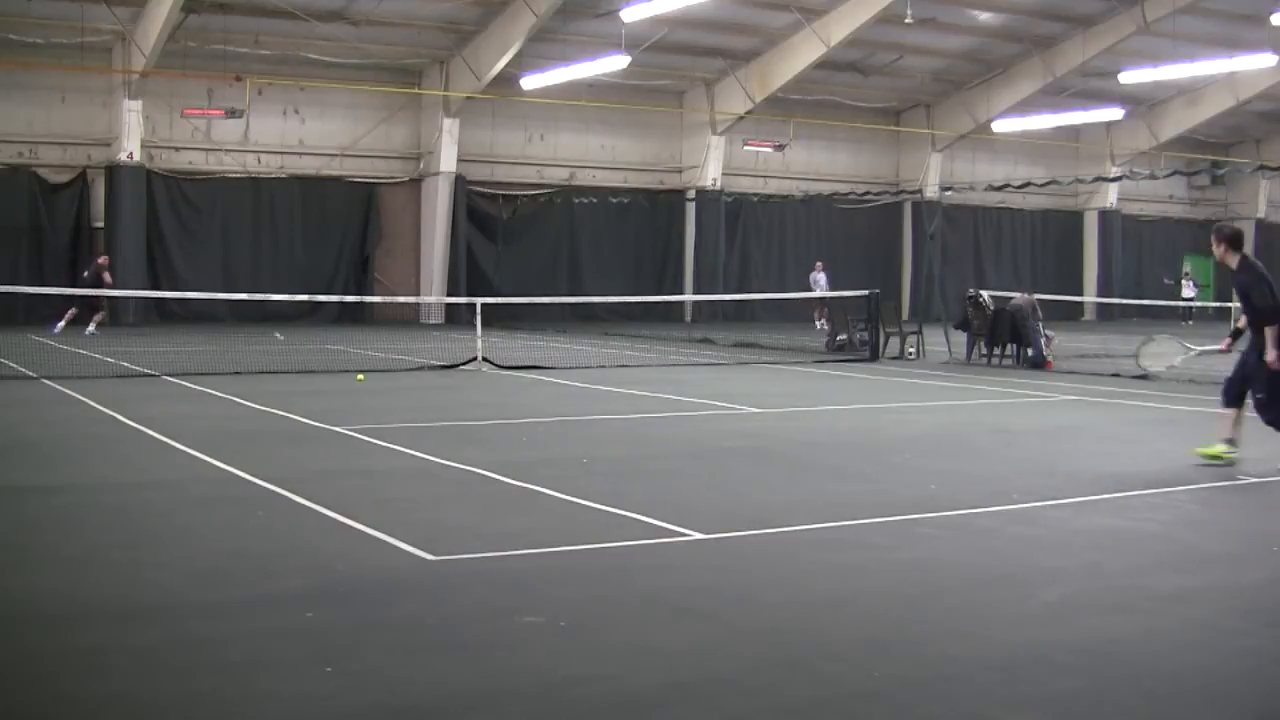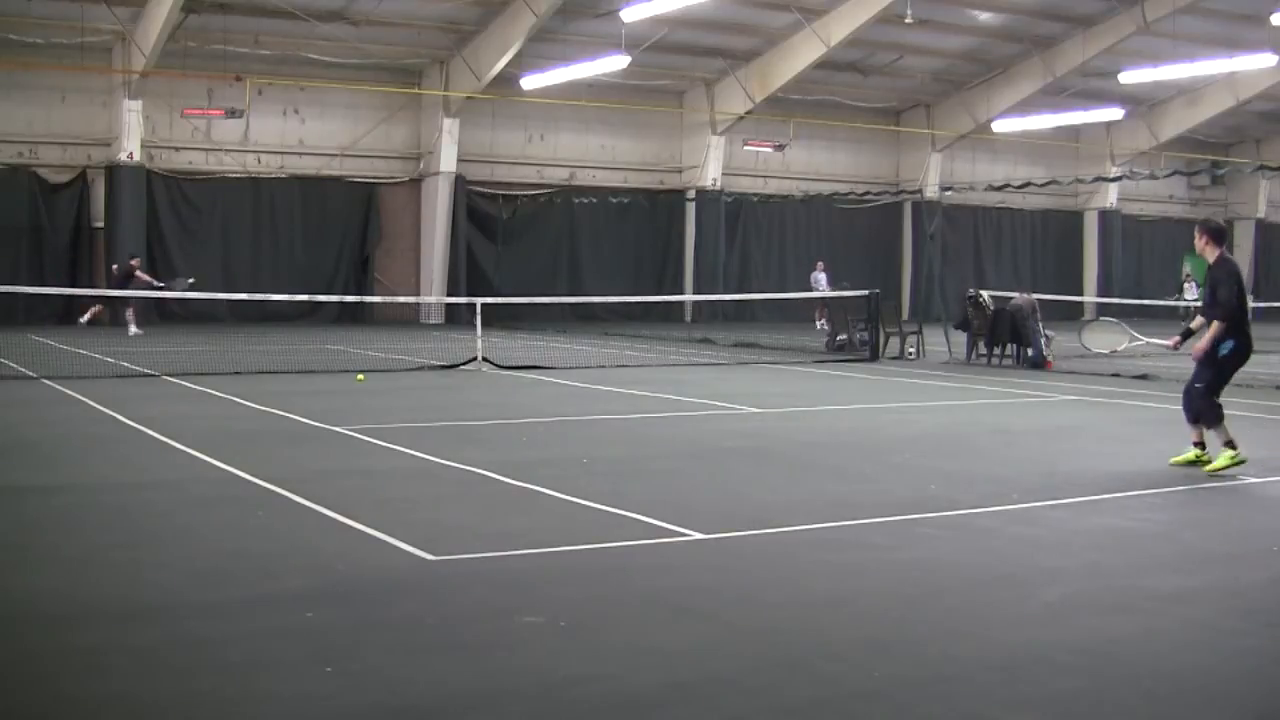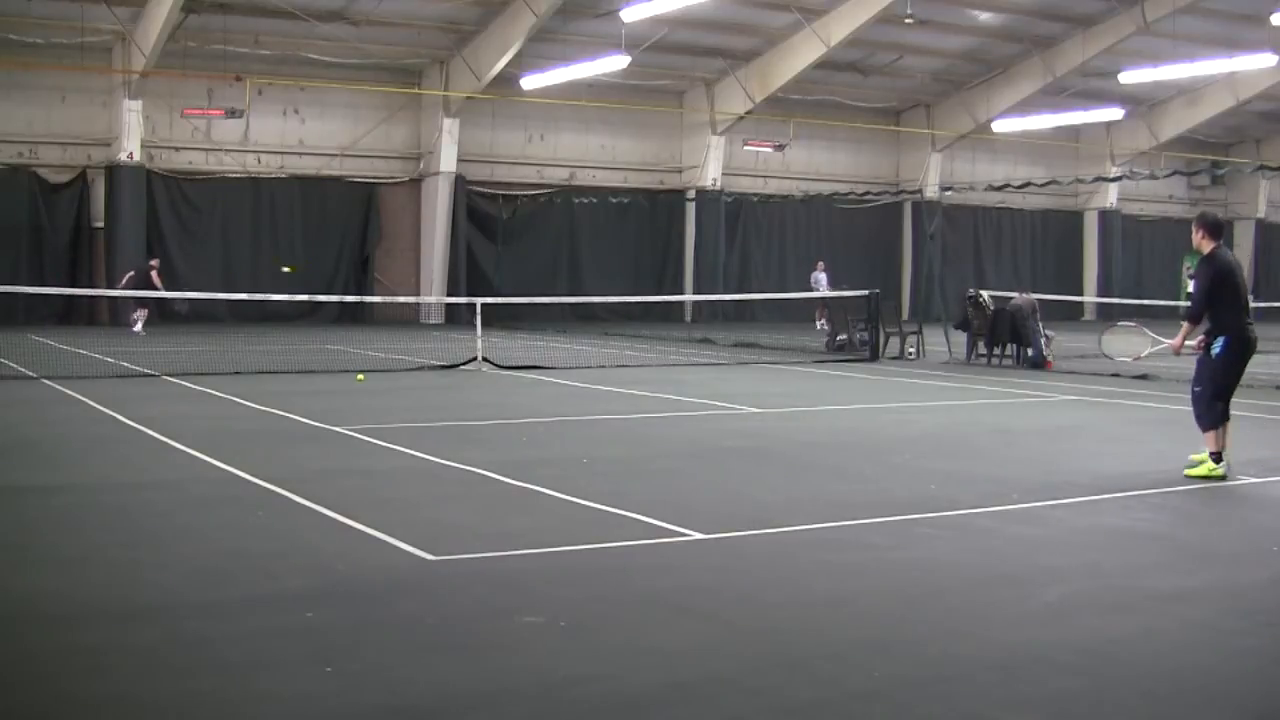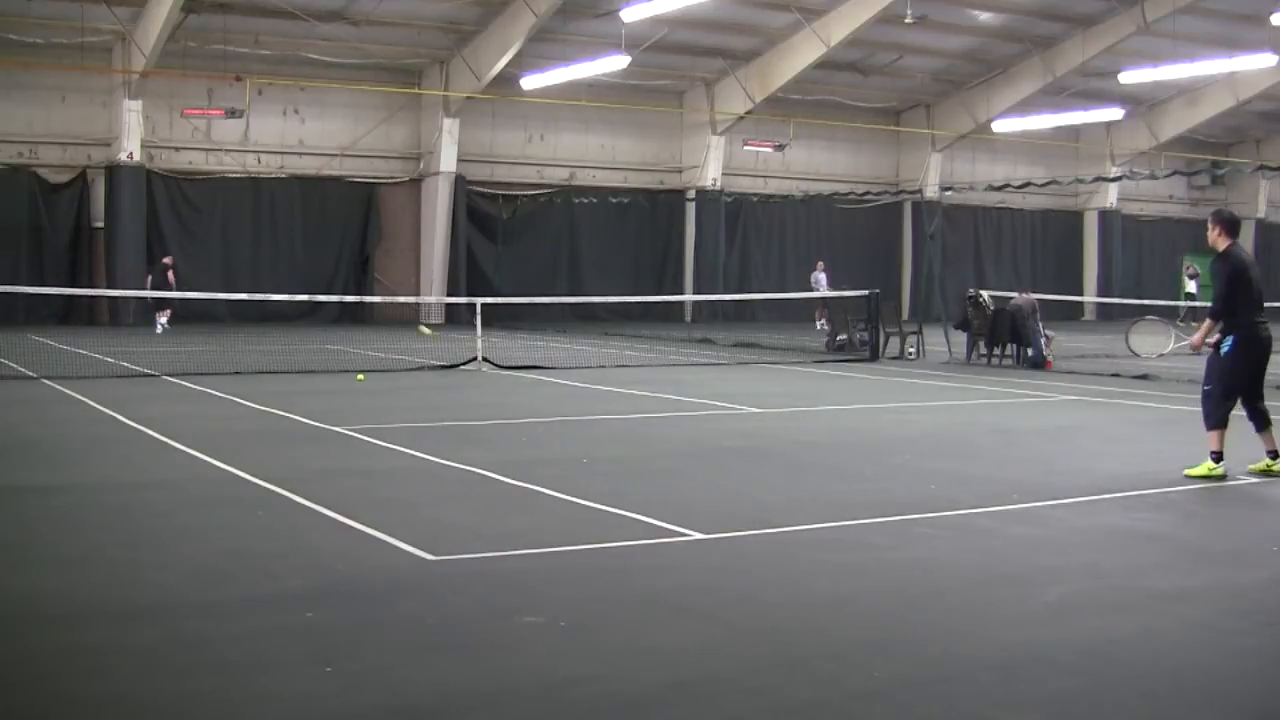
dt=0.3s
person 1, frame 1
left shoulder: (1250, 272)
right shoulder: (1241, 271)
right wrist: (1234, 335)
right hip: (1258, 341)
right knee: (1233, 388)
right ankle: (1228, 446)
person 1, frame 2
left shoulder: (1225, 267)
right shoulder: (1216, 268)
left elbow: (1227, 310)
right elbow: (1208, 311)
left wrist: (1206, 340)
right wrist: (1184, 335)
left hip: (1232, 343)
right hip: (1224, 342)
left knee: (1200, 394)
right knee: (1193, 394)
left ankle: (1231, 449)
right ankle: (1199, 450)
person 1, frame 3
left shoulder: (1209, 262)
right shoulder: (1226, 259)
left elbow: (1198, 307)
left wrist: (1181, 337)
right wrist: (1207, 336)
left hip: (1229, 338)
right hip: (1241, 336)
left knee: (1204, 396)
right knee: (1216, 396)
left ankle: (1216, 463)
right ankle: (1217, 451)
person 1, frame 4
left shoulder: (1223, 260)
right shoulder: (1244, 257)
left elbow: (1219, 306)
left wrist: (1202, 335)
right wrist: (1221, 334)
left hip: (1240, 338)
left knee: (1214, 396)
right knee: (1252, 399)
left ankle: (1215, 462)
